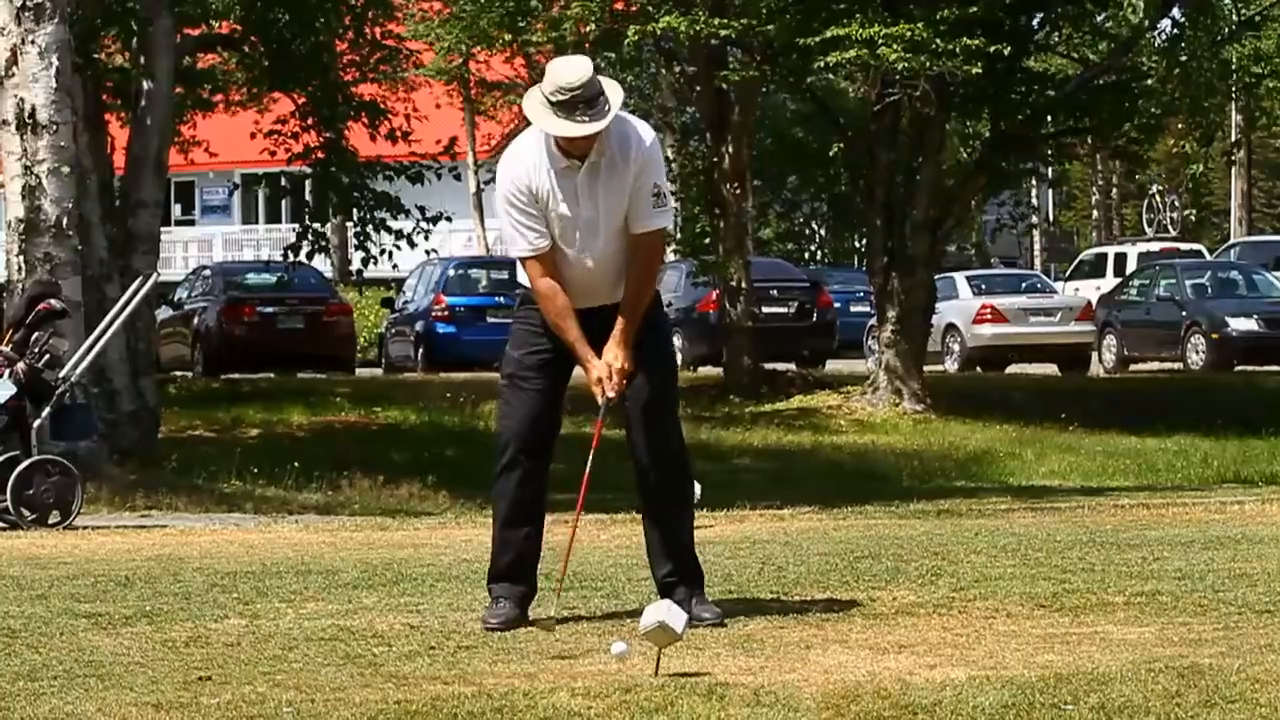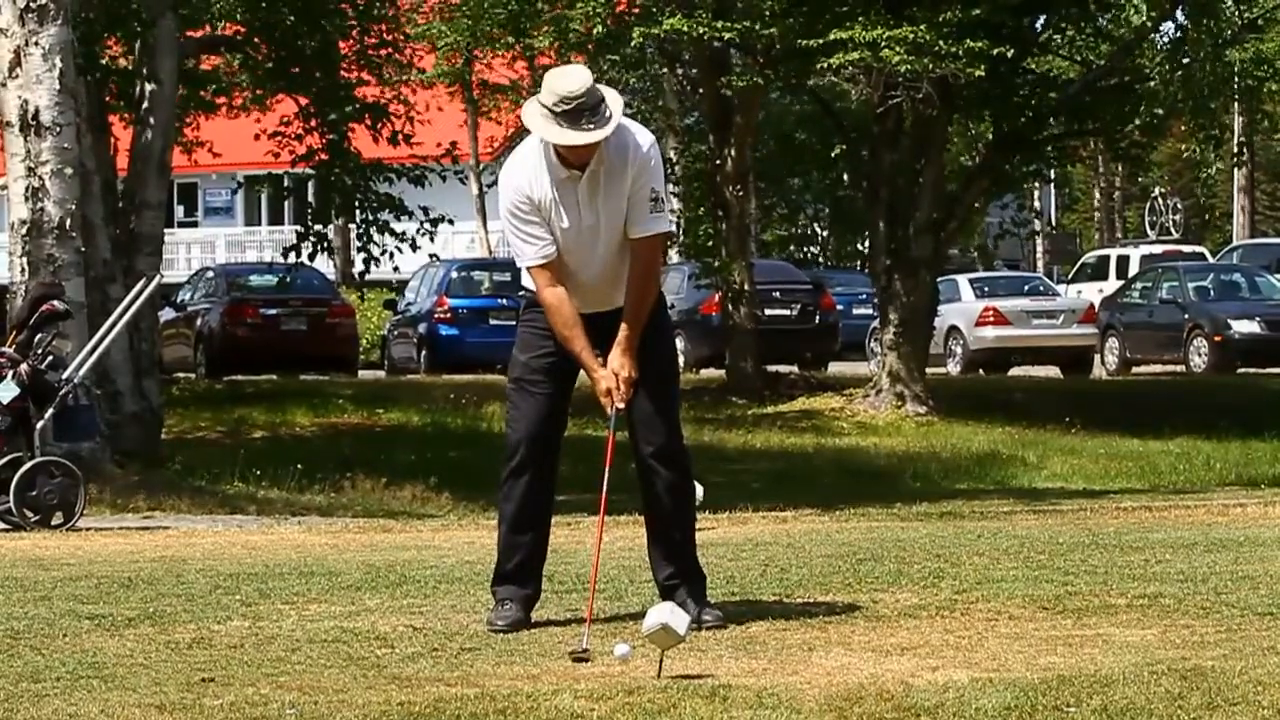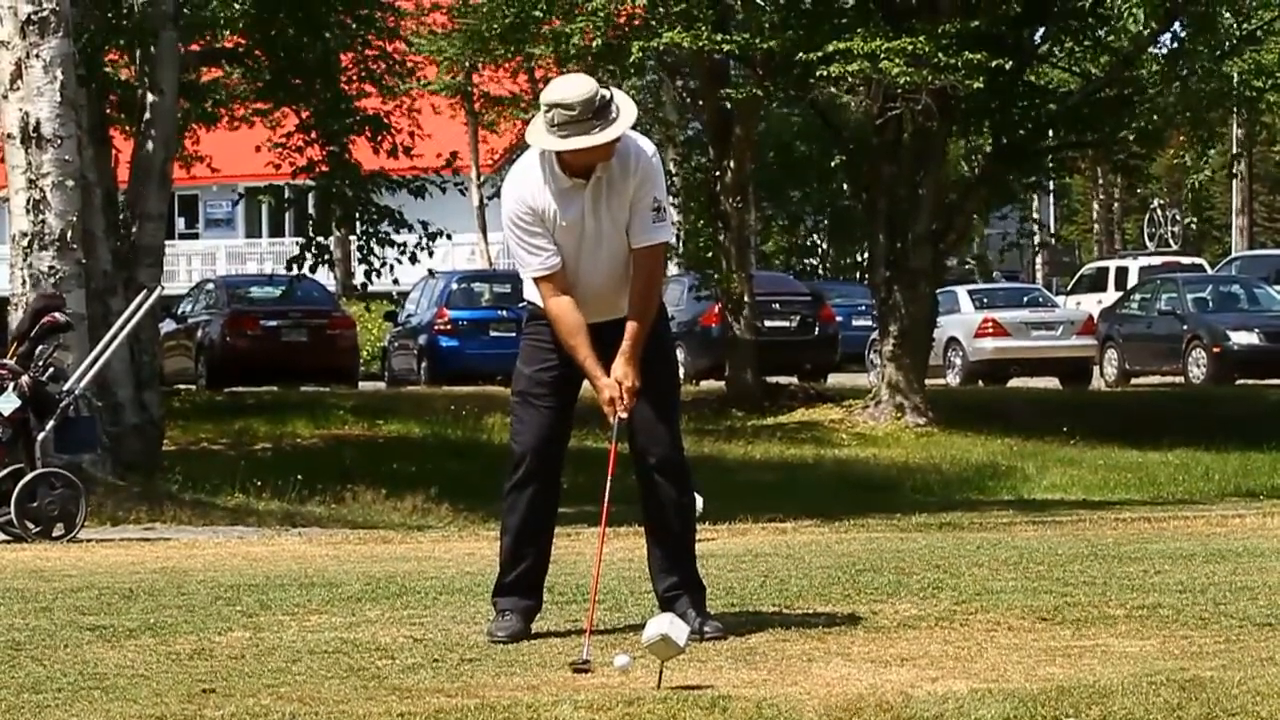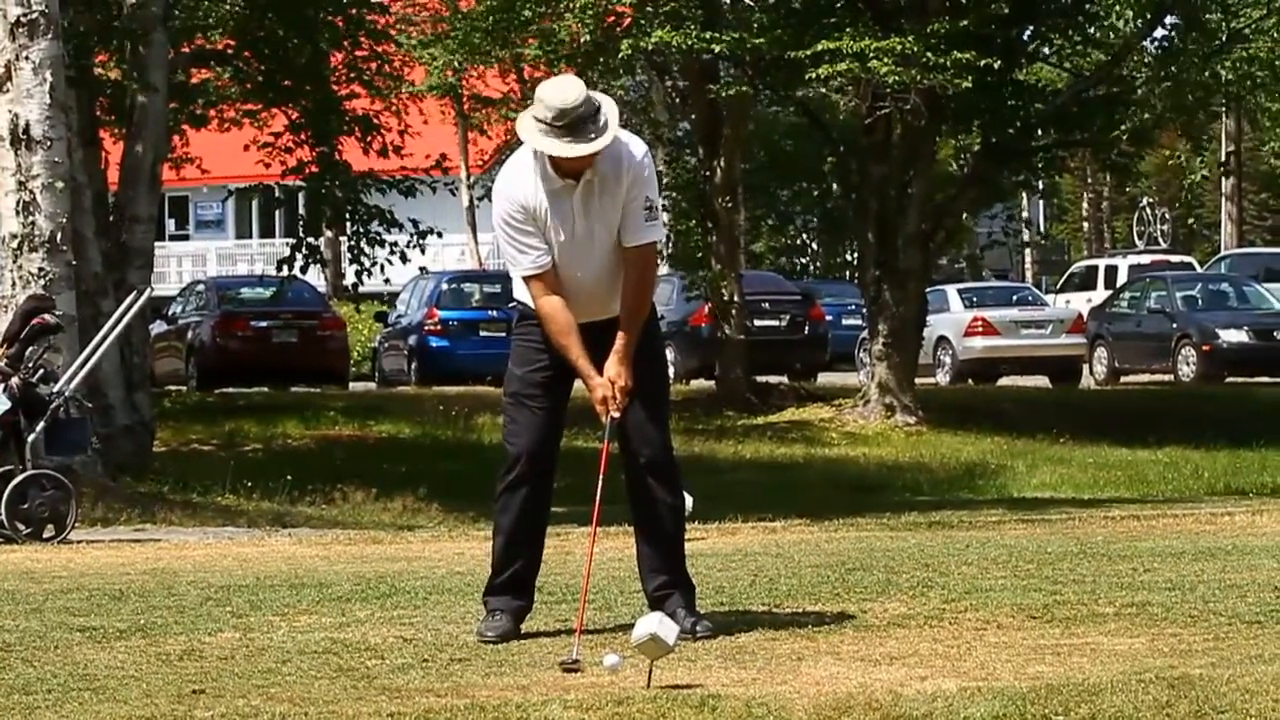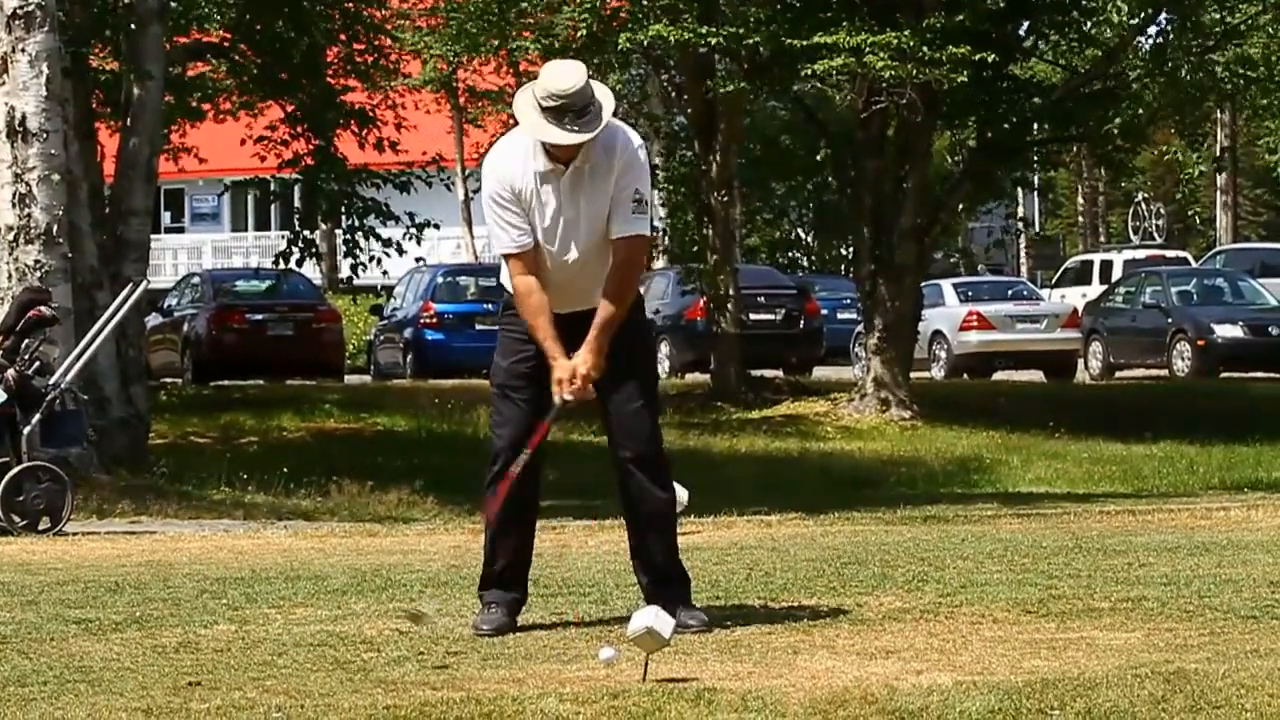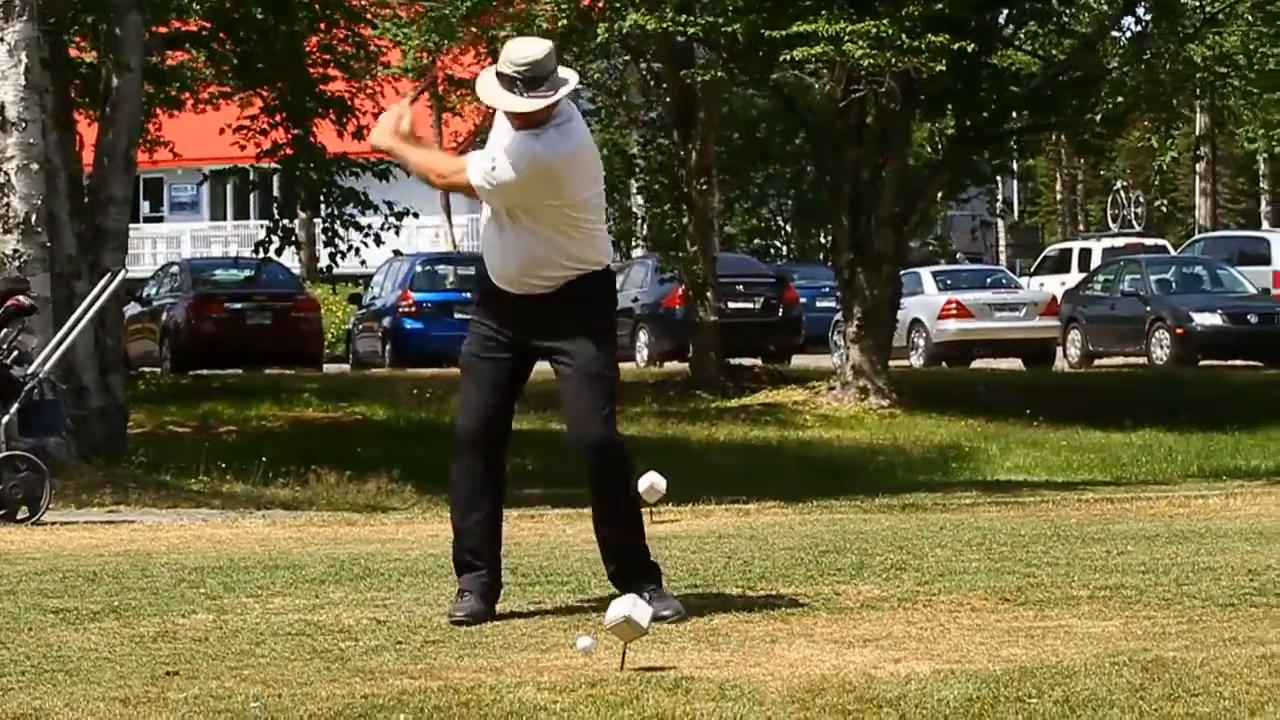
dt=0.7s
person 1, frame 1
left shoulder: (639, 143)
right shoulder: (519, 166)
left elbow: (648, 249)
right elbow: (541, 275)
left wrist: (621, 341)
right wrist: (587, 358)
left hip: (630, 304)
right hip: (546, 309)
left knee: (659, 443)
right knee: (519, 443)
left ankle: (682, 586)
right ankle: (509, 591)
person 1, frame 2
left shoulder: (637, 147)
right shoulder: (520, 176)
left elbow: (647, 254)
right elbow: (548, 284)
left wrist: (625, 347)
right wrist: (592, 368)
left hip: (634, 308)
right hip: (551, 313)
left knee: (662, 447)
right knee: (527, 446)
left ankle: (684, 589)
right ankle: (514, 593)
person 1, frame 3
left shoulder: (638, 157)
right shoulder: (523, 188)
left elbow: (649, 262)
right elbow: (554, 292)
left wrist: (628, 356)
right wrist: (597, 376)
left hip: (634, 319)
right hip: (554, 323)
left knee: (662, 457)
right knee: (532, 457)
left ankle: (683, 599)
right ankle: (514, 602)
person 1, frame 4
left shoulder: (631, 157)
right shoulder: (515, 186)
left elbow: (640, 262)
right elbow: (544, 292)
left wrist: (621, 355)
right wrist: (588, 375)
left hip: (626, 319)
right hip: (544, 324)
left knee: (652, 457)
right knee: (525, 457)
left ankle: (672, 597)
right ankle: (505, 603)
person 1, frame 5
left shoulder: (625, 150)
right shoulder: (505, 164)
left elbow: (630, 257)
right elbow: (523, 272)
left wrist: (596, 348)
right wrist: (556, 358)
left hip: (613, 312)
right hip: (536, 315)
left knee: (641, 452)
right knee: (511, 452)
left ankle: (668, 592)
right ankle: (501, 595)
person 1, frame 6
left shoulder: (554, 148)
right shoulder: (515, 118)
left elbow: (454, 177)
right elbow: (465, 170)
left wrist: (394, 142)
right wrist: (411, 137)
left hip: (573, 301)
right hip: (503, 299)
left knee: (596, 439)
right knee: (475, 439)
left ankle: (639, 579)
right ankle: (476, 582)
